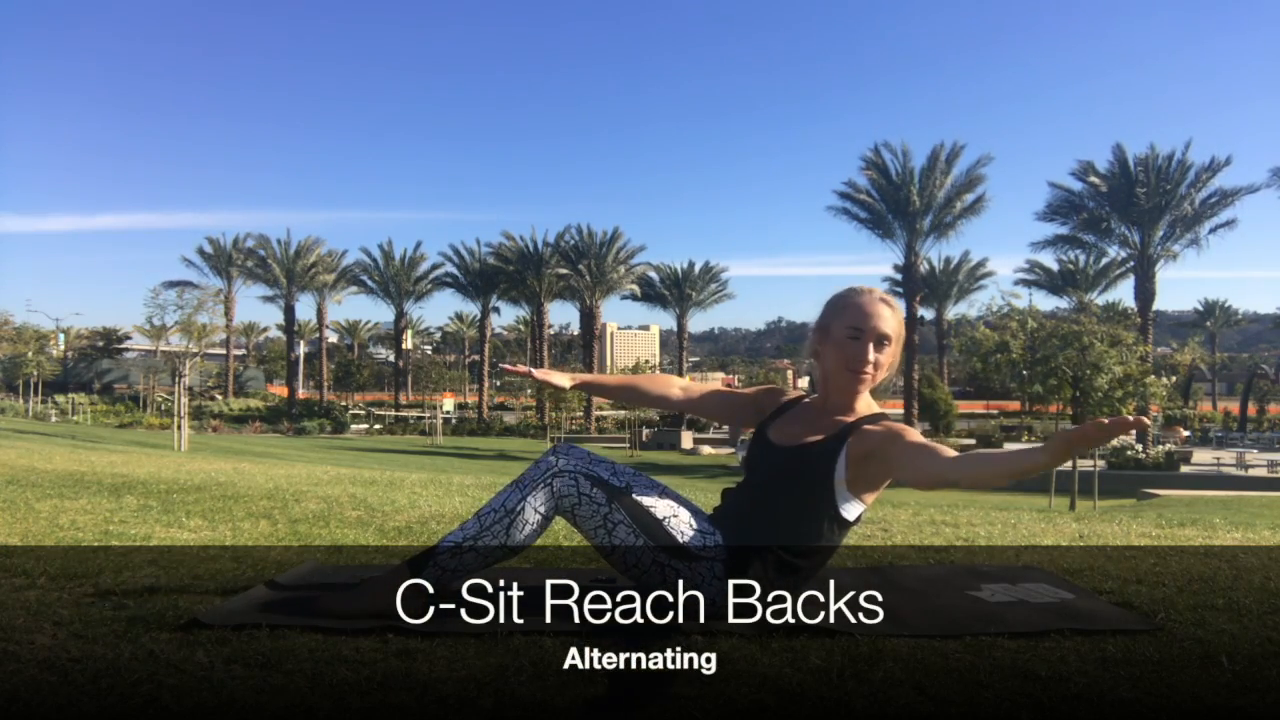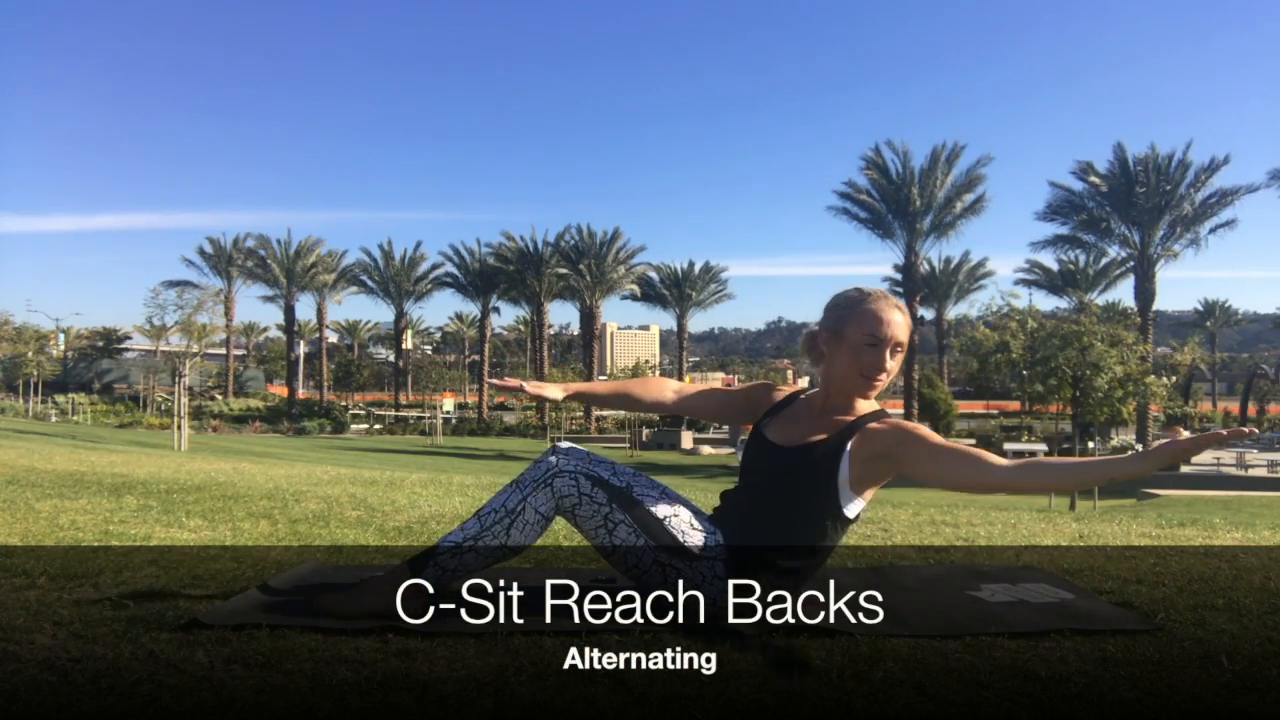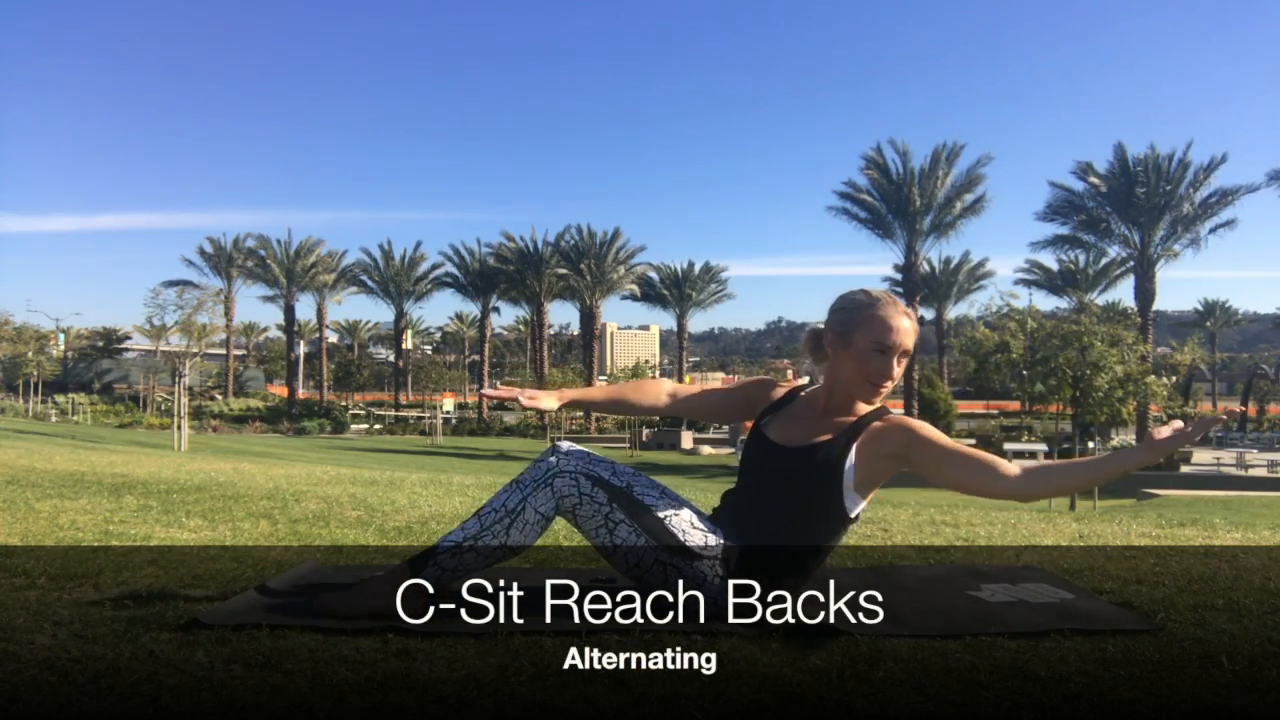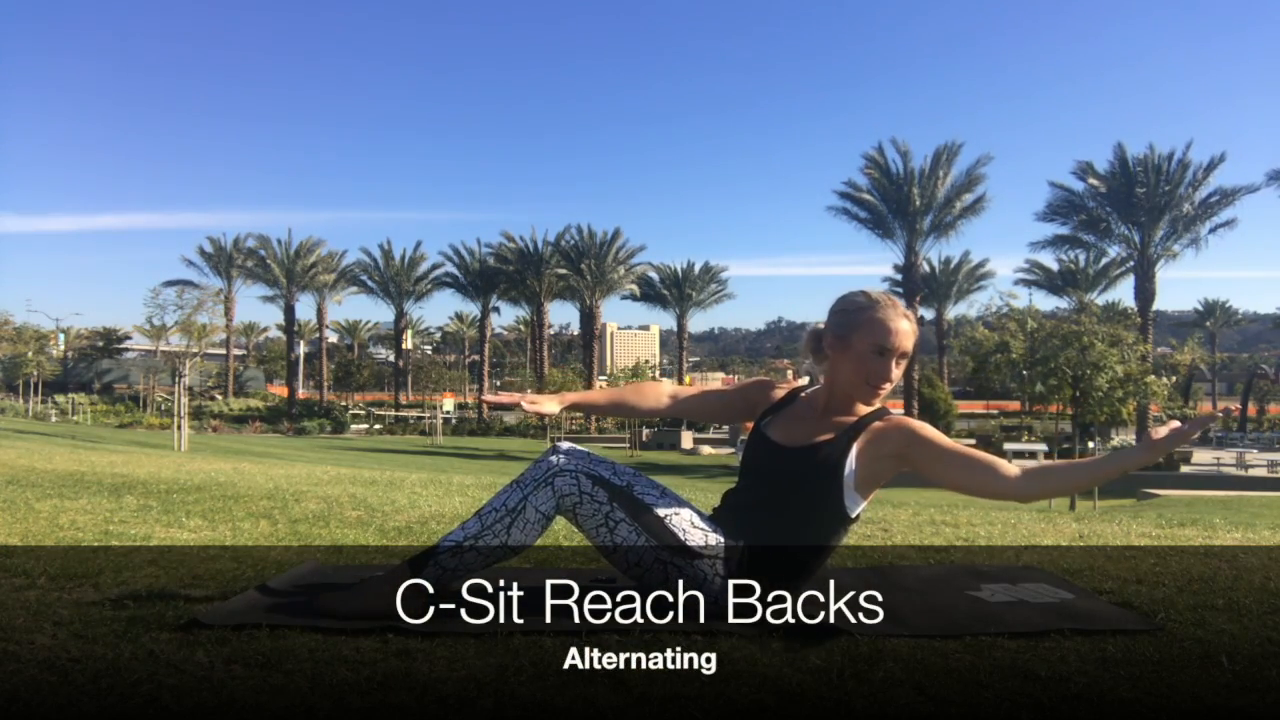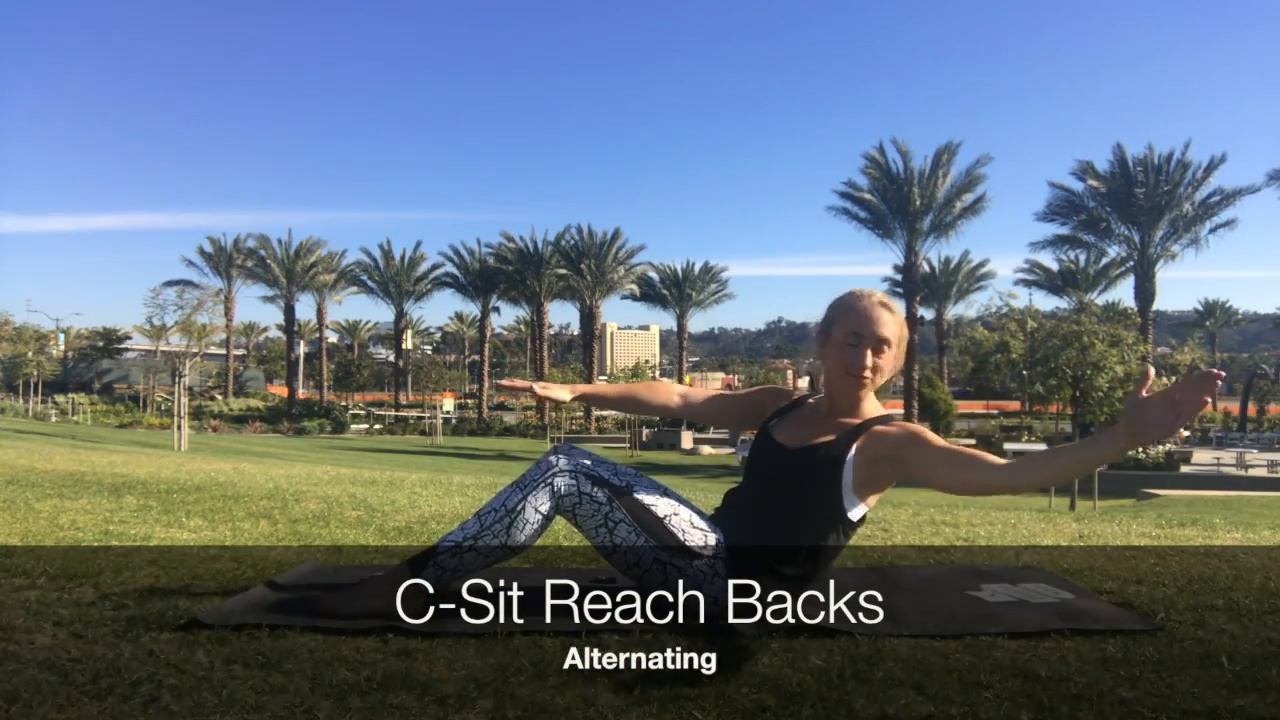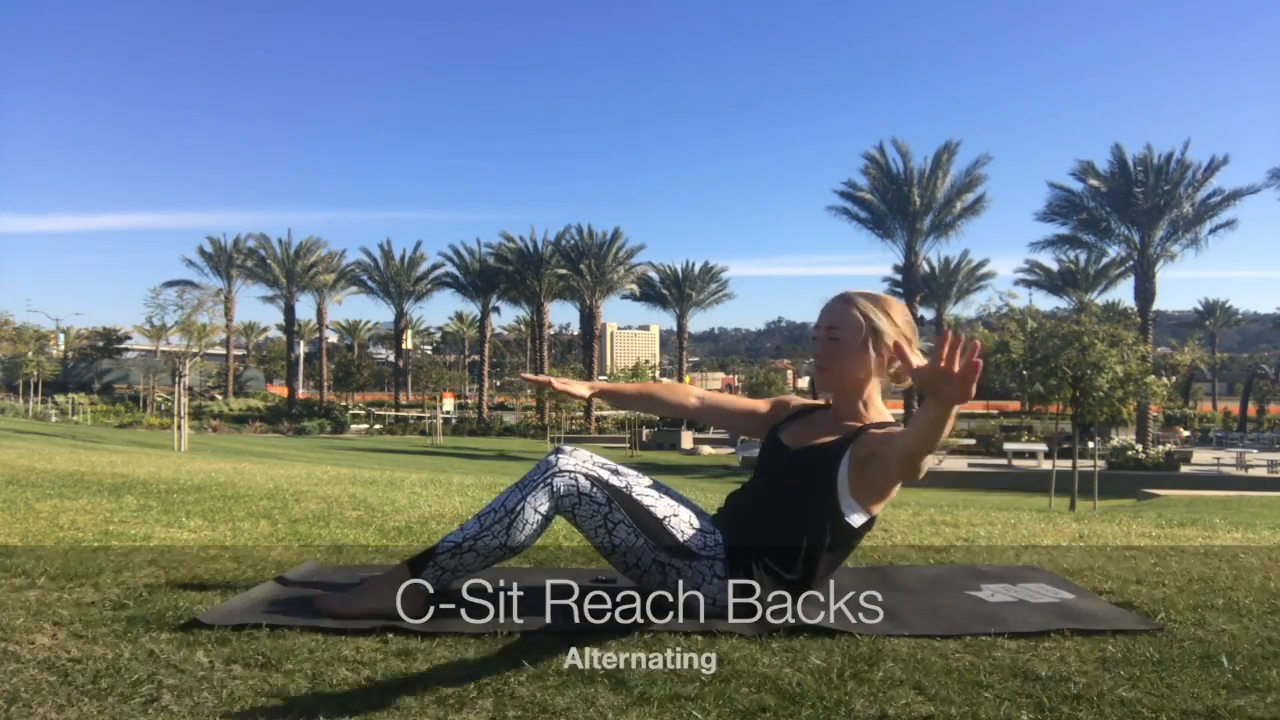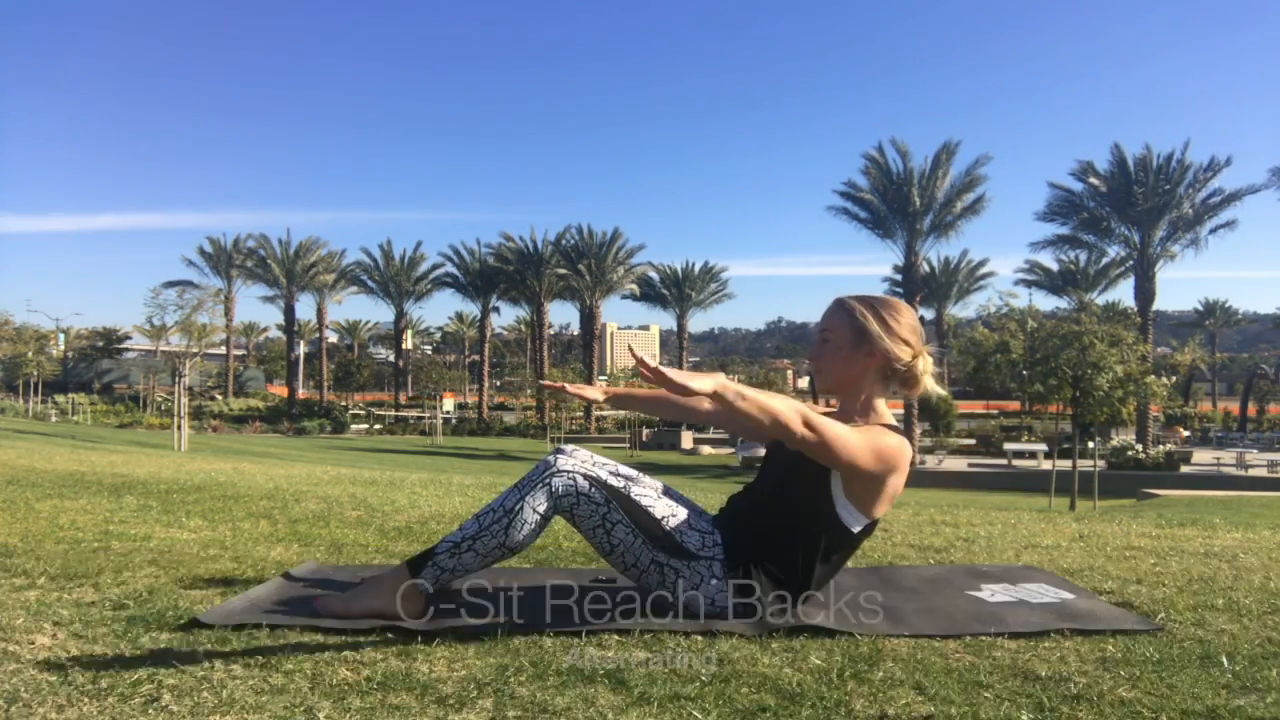
dt=0.2s
person 1, frame 1
left shoulder: (879, 440)
right shoulder: (780, 406)
left elbow: (963, 468)
right elbow: (675, 392)
left wrist: (1066, 443)
right wrist: (576, 380)
left hip: (729, 584)
right hip: (716, 549)
left knee: (560, 474)
right knee: (566, 463)
left ankle: (410, 583)
right ankle: (424, 576)
person 1, frame 2
left shoulder: (883, 441)
right shoulder: (774, 404)
left elbow: (1005, 473)
right elbow: (671, 394)
left wrist: (1151, 459)
right wrist: (569, 389)
left hip: (735, 587)
right hip: (713, 558)
left knee: (562, 476)
right knee: (564, 463)
left ankle: (411, 584)
right ankle: (423, 576)
person 1, frame 3
left shoulder: (890, 438)
right shoulder: (773, 399)
left elbow: (1020, 481)
right elbow: (667, 397)
left wrist: (1148, 450)
right wrist: (562, 396)
left hip: (741, 586)
right hip: (711, 557)
left knee: (562, 475)
right knee: (565, 463)
left ankle: (413, 582)
right ankle: (424, 577)
person 1, frame 4
left shoulder: (890, 437)
right shoulder: (774, 398)
left elbow: (1018, 482)
right elbow: (670, 399)
left wrist: (1148, 450)
right wrist: (564, 400)
left hip: (741, 587)
right hip: (709, 557)
left knee: (561, 478)
right knee: (564, 463)
left ankle: (415, 583)
right ankle: (430, 573)
person 1, frame 5
left shoulder: (888, 441)
right shoulder: (782, 405)
left elbow: (1004, 474)
right elbow: (678, 398)
left wrist: (1125, 435)
right wrist: (575, 391)
left hip: (738, 585)
right hip: (710, 557)
left knee: (563, 478)
right knee: (566, 464)
left ankle: (415, 582)
right ankle: (428, 574)
person 1, frame 6
left shoulder: (883, 444)
right shoulder: (802, 417)
left elbow: (916, 449)
right elbow: (696, 400)
left wrist: (942, 405)
right wrist: (595, 388)
left hip: (744, 584)
right hip: (724, 551)
left knee: (569, 474)
right knee: (575, 463)
left ankle: (414, 587)
right ankle: (423, 578)
person 1, frame 7
left shoulder: (885, 450)
right shoulder: (816, 422)
left elbow: (804, 427)
right elbow: (704, 412)
left wrist: (711, 380)
right wrist: (606, 394)
left hip: (734, 585)
right hip: (718, 551)
left knee: (563, 476)
right knee: (570, 464)
left ankle: (410, 587)
right ankle: (420, 577)
